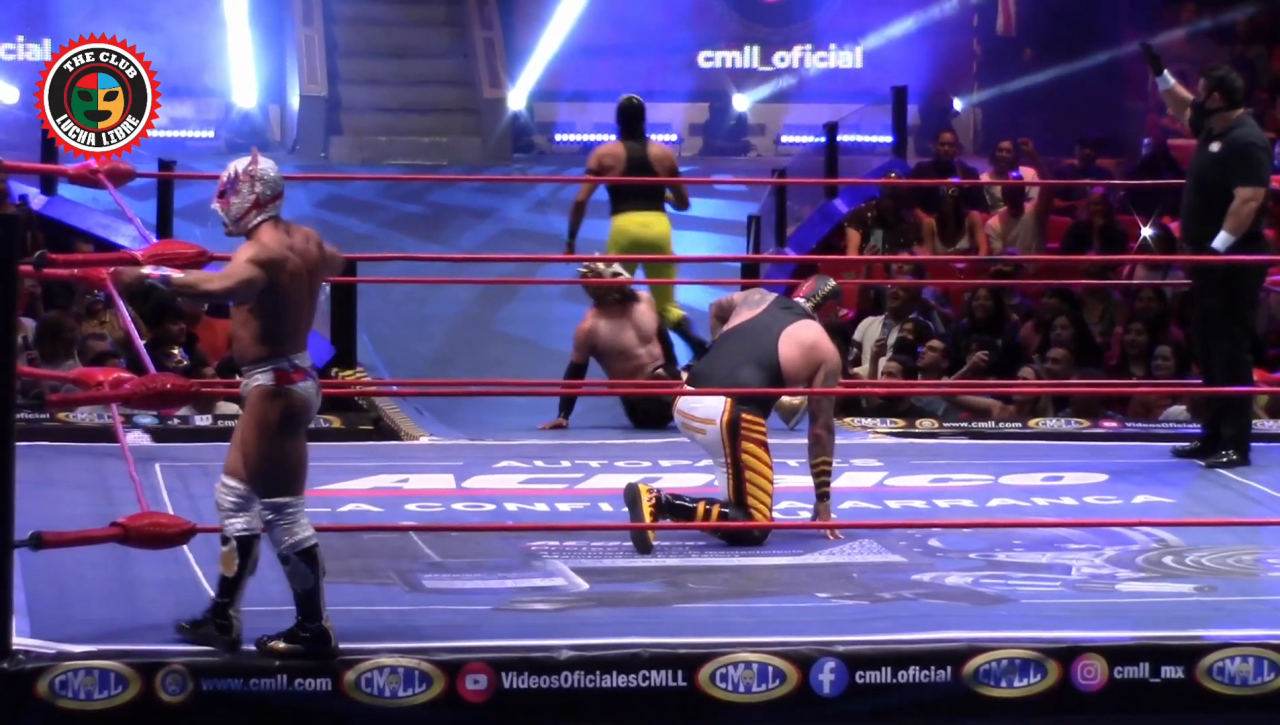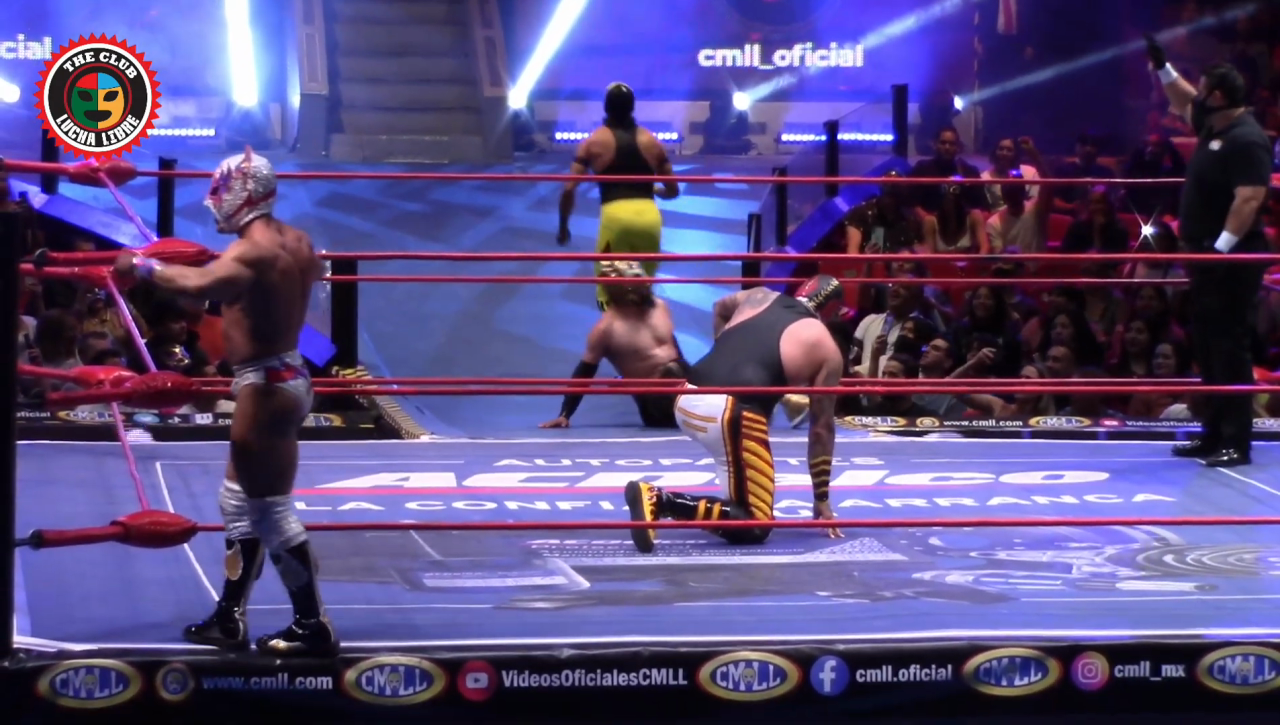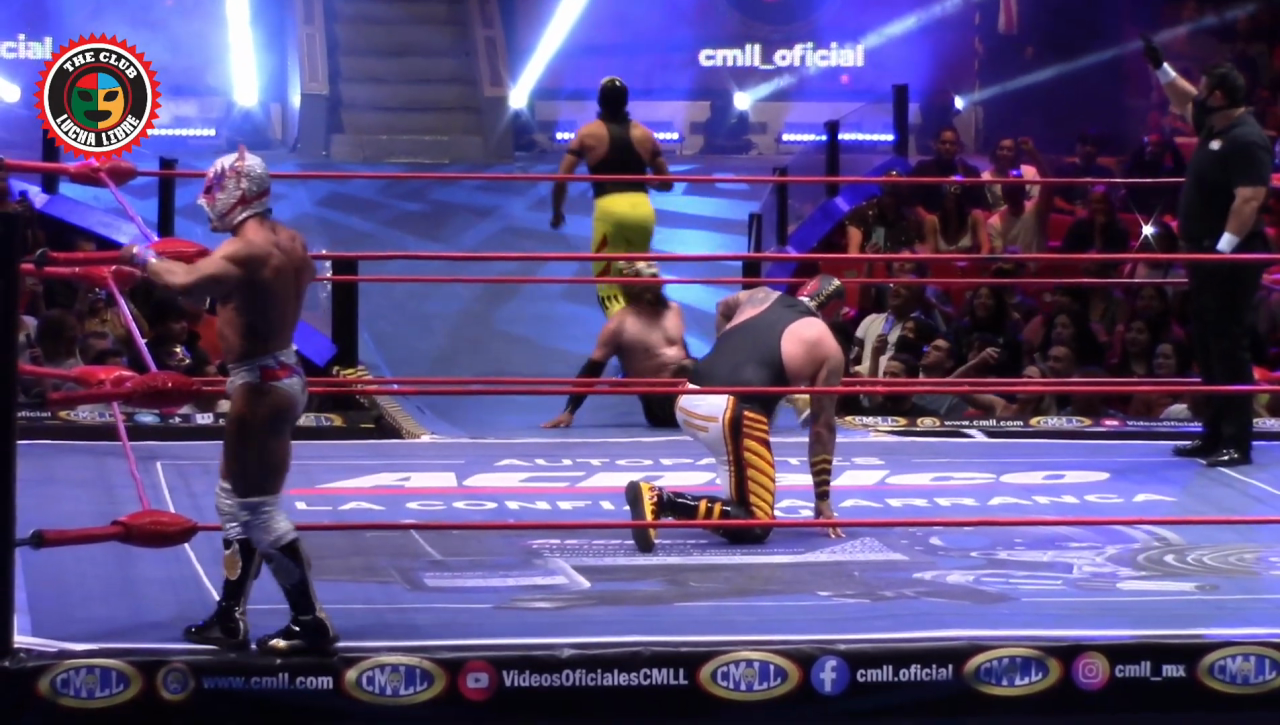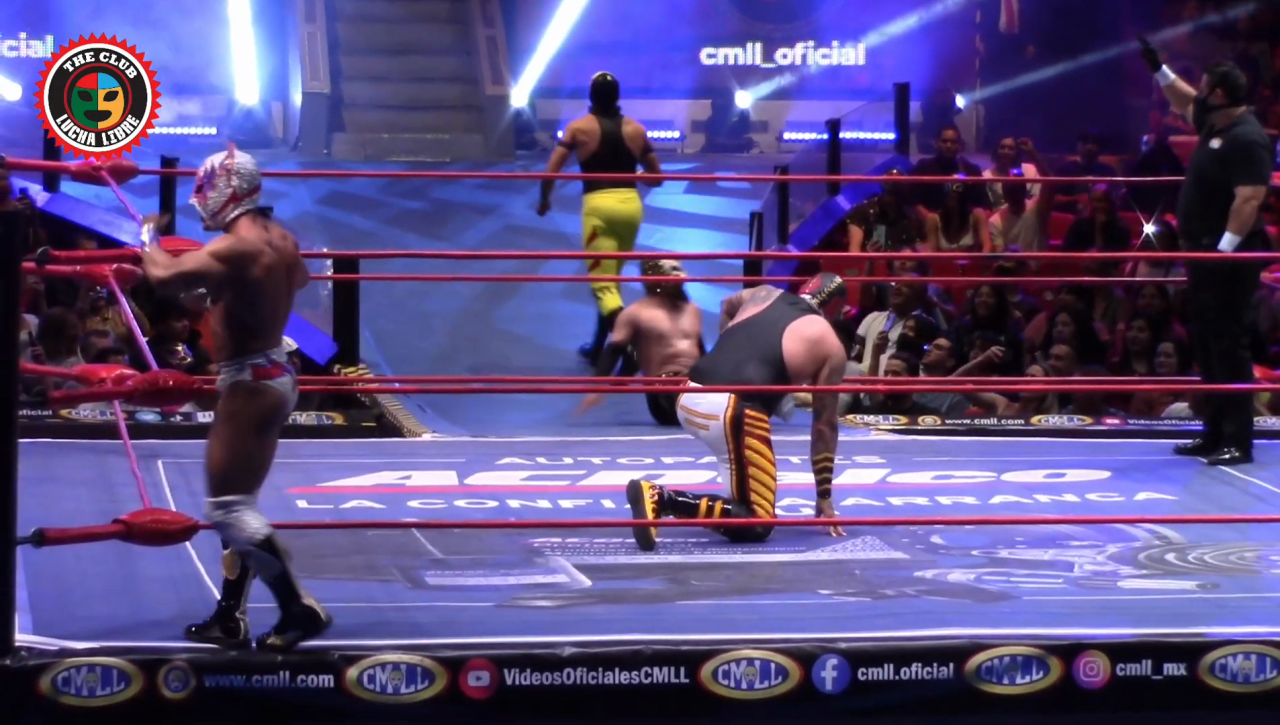
dt=0.1s
person 1, frame 1
left shoulder: (262, 252)
right shoulder: (304, 239)
left elbow: (217, 286)
right elbow: (333, 262)
left wrist: (151, 275)
left hip: (274, 389)
right hip: (287, 381)
left knee: (282, 512)
right knee: (236, 498)
left ankle: (314, 630)
right ankle: (221, 617)
person 1, frame 2
left shoulder: (252, 251)
right shoulder: (294, 240)
left elbow: (197, 284)
right elbow: (317, 269)
left wrist: (142, 266)
left hip: (266, 387)
right hip: (283, 379)
left knee: (271, 511)
right knee: (240, 503)
left ankle: (314, 627)
right ankle: (228, 619)
person 1, frame 3
left shoulder: (244, 250)
right shoulder: (287, 239)
left elbow: (186, 280)
right elbow: (307, 273)
left wrist: (143, 256)
left hip: (259, 386)
right hip: (279, 378)
left knee: (258, 510)
right knee: (236, 502)
left ankle: (311, 623)
right ankle: (230, 619)
person 1, frame 4
left shoulder: (233, 247)
right shoulder: (280, 238)
left elbow: (164, 273)
right elbow: (299, 278)
left wrist: (149, 235)
left hip: (249, 385)
right hip: (273, 377)
left knee: (226, 509)
right knee: (237, 502)
left ankle: (302, 610)
right ankle: (230, 618)
person 2, frame 1
left shoulder: (1246, 141)
right shoulder: (1215, 132)
left elbow: (1248, 200)
right elbow: (1184, 109)
left wrist: (1219, 246)
right wrist: (1160, 74)
left hip: (1233, 261)
right hip: (1210, 258)
left knee: (1230, 349)
right knee: (1208, 347)
left ankle: (1236, 443)
right ankle: (1214, 436)
person 2, frame 2
left shoulder: (1247, 139)
right shoulder: (1214, 128)
left elbow: (1249, 200)
right elbow: (1185, 104)
left wrist: (1221, 248)
right wrist: (1162, 67)
left hip: (1231, 259)
right hip: (1207, 256)
left knee: (1230, 347)
right knee: (1207, 346)
left ankle: (1237, 442)
right ankle: (1215, 434)
person 2, frame 3
left shoulder: (1247, 140)
right shoulder: (1214, 128)
left elbow: (1249, 200)
right elbow: (1185, 103)
left wrist: (1224, 248)
right wrist: (1160, 67)
left hip: (1230, 260)
right hip: (1207, 256)
left knee: (1228, 347)
right knee: (1206, 346)
left ankle: (1237, 442)
right ankle: (1215, 434)
person 2, frame 4
left shoulder: (1248, 138)
right shoulder: (1216, 127)
left elbow: (1250, 199)
right elbow: (1186, 104)
left wrist: (1226, 249)
right wrist: (1158, 70)
left hip: (1229, 258)
right hip: (1206, 253)
left knee: (1228, 346)
right knee: (1206, 345)
left ankle: (1238, 441)
right ankle: (1216, 433)
person 3, frame 1
left shoulder: (756, 298)
right shoulder: (826, 351)
left elbow: (716, 310)
right elbow: (821, 429)
right wrist: (823, 500)
left hip: (684, 404)
right hip: (729, 415)
right knee: (754, 527)
right ankle: (658, 502)
person 3, frame 2
left shoulder: (760, 296)
right shoulder: (828, 350)
left elbow: (720, 309)
right elbow: (822, 428)
right wrist: (822, 499)
left hip: (686, 401)
right hip: (730, 414)
right knee: (754, 526)
right ankle: (659, 500)
person 3, frame 3
left shoulder: (762, 296)
right shoulder: (830, 349)
left elbow: (723, 309)
right elbow: (822, 427)
right wrist: (823, 498)
left hip: (687, 401)
right hip: (731, 413)
right knee: (755, 526)
right ankle: (659, 499)
person 3, frame 4
left shoulder: (764, 294)
right shoulder: (831, 347)
left elbow: (727, 308)
right elbow: (825, 425)
right wrist: (824, 496)
left hip: (688, 399)
right hip: (732, 412)
right knee: (756, 524)
right ankle: (660, 498)
person 4, frame 1
left shoulder: (604, 154)
right shoulder: (664, 154)
left elbow: (581, 201)
right elbow: (683, 204)
left wrist: (571, 241)
left hip: (625, 229)
right hip: (658, 229)
right knee: (666, 304)
right ankle: (698, 345)
person 4, frame 2
left shoulder: (594, 141)
right shoulder: (651, 141)
left elbow: (569, 189)
right elbow: (673, 190)
left wrist: (563, 227)
left hip: (615, 217)
right hip: (649, 217)
left knee: (608, 293)
person 4, frame 3
left shoulder: (587, 133)
right shoulder: (645, 135)
left elbow: (561, 180)
right elbow: (666, 184)
left wrist: (557, 213)
left hip: (610, 210)
right hip: (643, 209)
left knee: (609, 290)
person 4, frame 4
left shoulder: (579, 127)
right shoulder: (636, 129)
left elbow: (550, 173)
right elbow: (656, 178)
left wrist: (544, 200)
left hip: (600, 206)
right hip: (631, 206)
left knee: (605, 287)
right knee: (611, 279)
right ankle: (598, 346)
